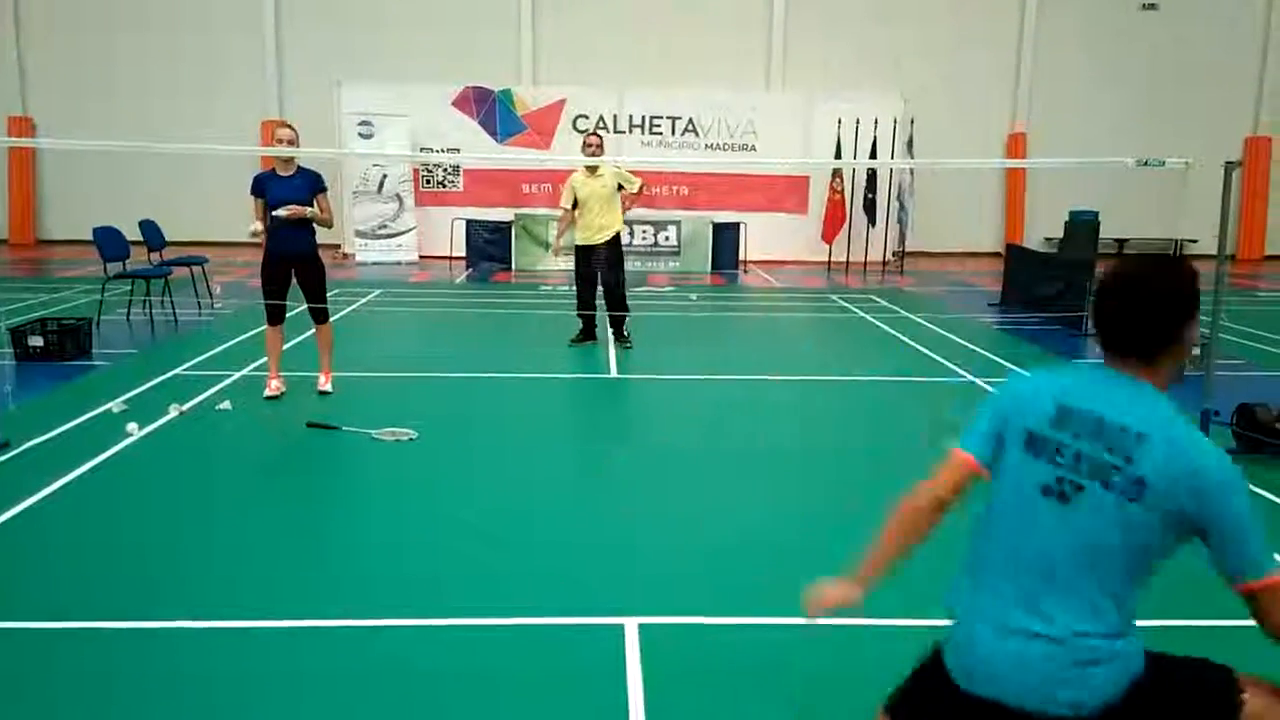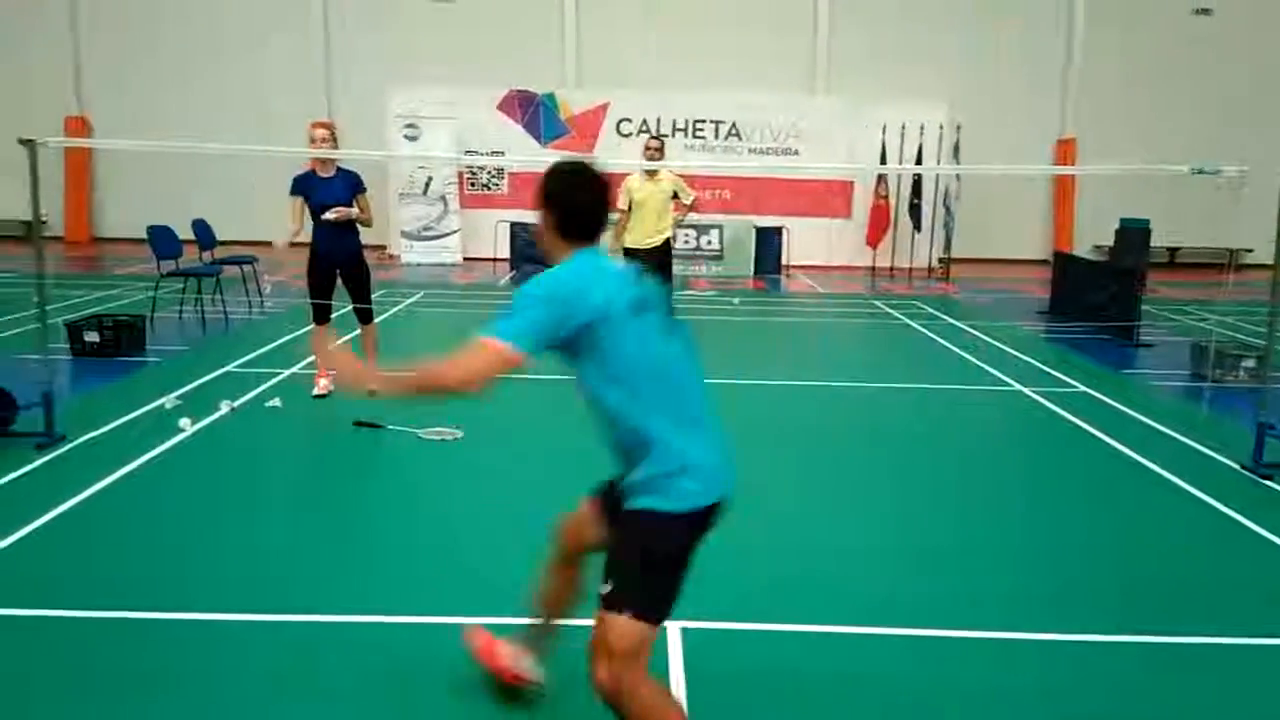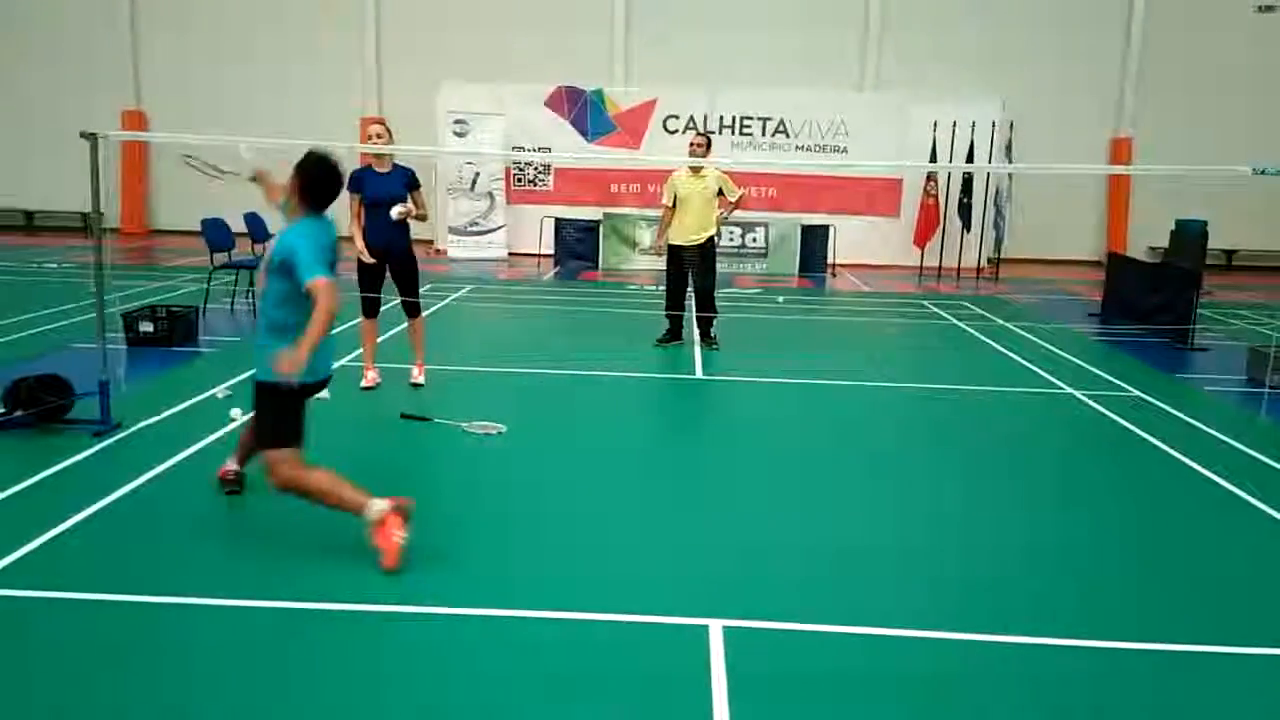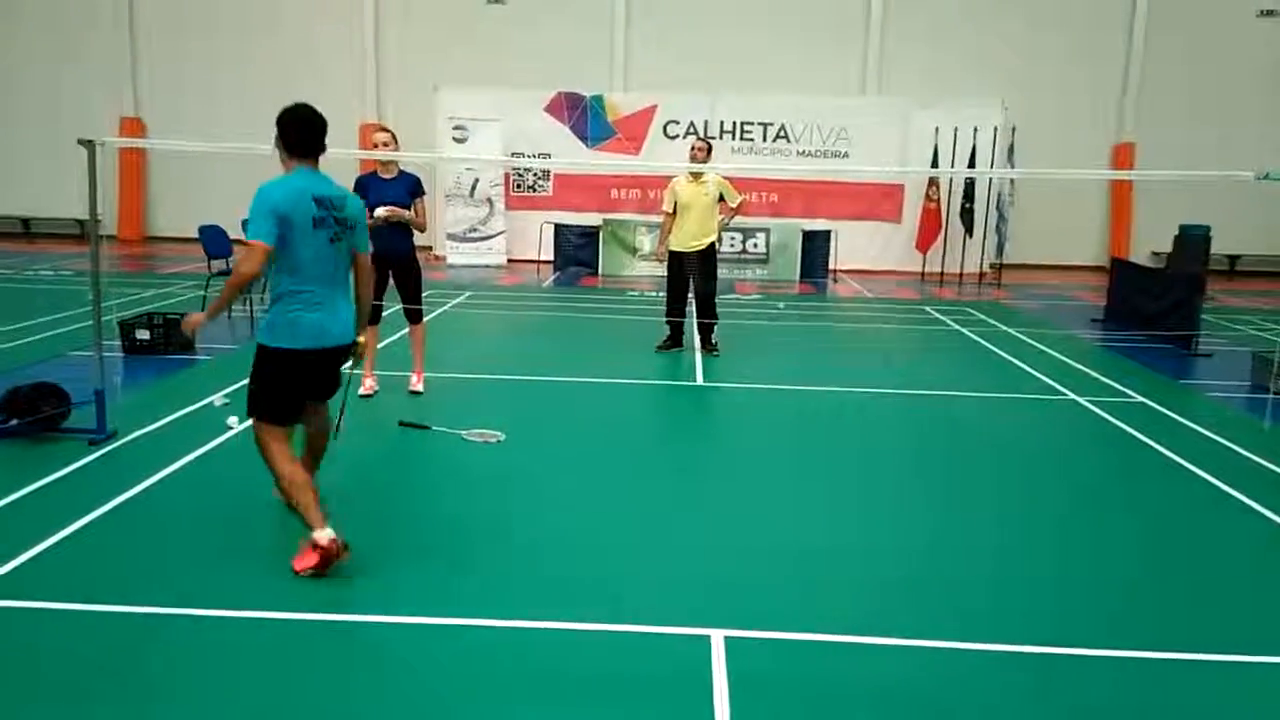
dt=0.7s
person 1, frame 1
left shoulder: (1022, 395)
right shoulder: (1200, 462)
left elbow: (934, 495)
left wrist: (856, 583)
left hip: (979, 662)
right hip: (1095, 680)
person 1, frame 2
left shoulder: (554, 290)
right shoulder: (631, 281)
left elbow: (470, 373)
left wrist: (372, 378)
left hip: (674, 483)
right hip: (688, 465)
left knee: (616, 667)
right knee: (571, 536)
right ankle: (527, 655)
person 1, frame 3
left shoulder: (299, 238)
right shoulder: (318, 224)
left elbow: (327, 302)
right elbow: (292, 208)
left wrist: (302, 351)
right wrist: (267, 182)
left hip: (289, 369)
right hip: (293, 364)
left knee: (286, 470)
right knee: (262, 425)
left ankle: (379, 510)
right ankle: (238, 467)
person 1, frame 4
left shoulder: (273, 194)
right shoulder: (349, 200)
left elbow: (250, 267)
right elbow: (365, 274)
left wrist: (208, 314)
right wrist: (360, 331)
left hip: (289, 334)
right hip: (338, 332)
left knee: (271, 436)
right knee: (314, 406)
left ankle: (323, 536)
right ankle: (304, 484)
person 2, frame 1
left shoulder: (312, 178)
right shoulder: (262, 180)
left elbow: (329, 221)
right elbow: (261, 223)
left wrist: (307, 212)
right wrist: (257, 228)
left hip: (307, 255)
right hip: (275, 257)
left knee: (320, 315)
right knee: (274, 318)
left ankle: (325, 373)
right ankle: (274, 378)
person 2, frame 2
left shoulder: (351, 178)
right shoulder: (302, 181)
left elbow: (368, 220)
right elbow: (297, 220)
left wrist: (351, 214)
right wrist: (290, 236)
left hip: (351, 255)
right hip: (321, 257)
left knee: (364, 314)
right knee: (320, 317)
right ankle: (322, 376)
person 2, frame 3
left shoulder: (406, 174)
right shoulder: (359, 176)
left elbow: (424, 214)
right elbow: (355, 218)
left wrist: (412, 212)
right wrist: (359, 244)
left hip: (401, 250)
right hip: (371, 252)
left knee: (412, 308)
right knee: (369, 310)
left ankle: (418, 366)
right ankle: (370, 369)
person 2, frame 4
left shoulder: (411, 181)
right shoulder: (363, 182)
left elbow: (422, 225)
left wrist: (404, 215)
right wrist: (368, 222)
left hip: (404, 257)
right hip: (374, 257)
left knee: (414, 315)
right knee: (371, 316)
left ankle: (417, 373)
right ankle: (368, 376)
person 3, frame 1
left shoulder: (614, 173)
right shoulder: (574, 179)
left elbow: (637, 184)
right elbow: (568, 212)
left wrist: (627, 204)
right wrist: (558, 238)
left hip: (610, 240)
right hip: (583, 242)
left knee: (614, 288)
right knee: (584, 290)
left ankle: (620, 331)
right ankle: (587, 331)
person 3, frame 2
left shoulder: (671, 180)
right shoulder: (630, 181)
left elbow: (690, 199)
right elbow: (623, 215)
left wrist: (679, 216)
right wrist: (617, 241)
left hip: (660, 246)
right hip: (634, 246)
person 3, frame 3
left shoulder: (717, 177)
right shoulder: (676, 177)
left elbow: (736, 196)
right elbow: (668, 209)
left wrist: (724, 215)
right wrist: (661, 236)
left hip: (704, 242)
right hip: (677, 242)
left knee: (705, 290)
right knee: (674, 290)
left ankle: (707, 333)
right ankle: (674, 331)
person 3, frame 4
left shoulder: (718, 182)
right shoulder: (676, 183)
left elbow: (737, 202)
right elbow: (669, 216)
left wrist: (725, 221)
right wrist: (661, 244)
left hip: (705, 248)
right hip: (678, 248)
left knee: (706, 297)
right knee: (675, 297)
left ankle: (707, 340)
right ankle: (674, 338)
